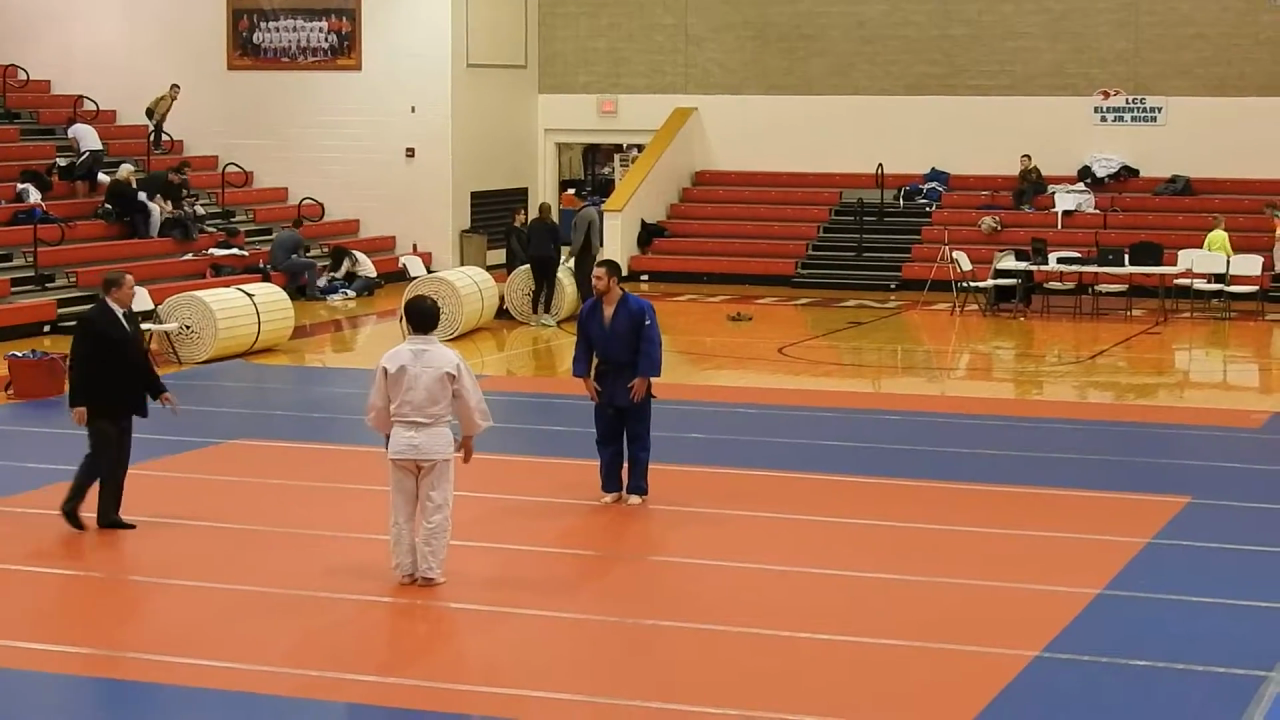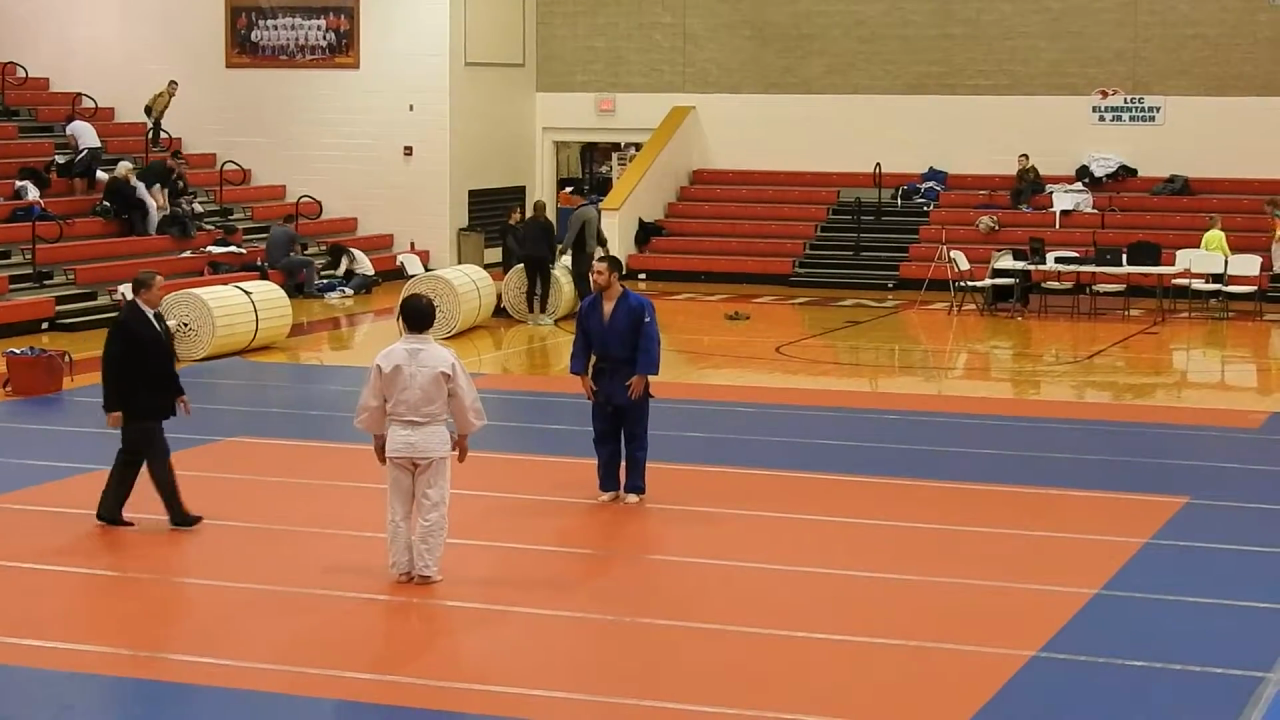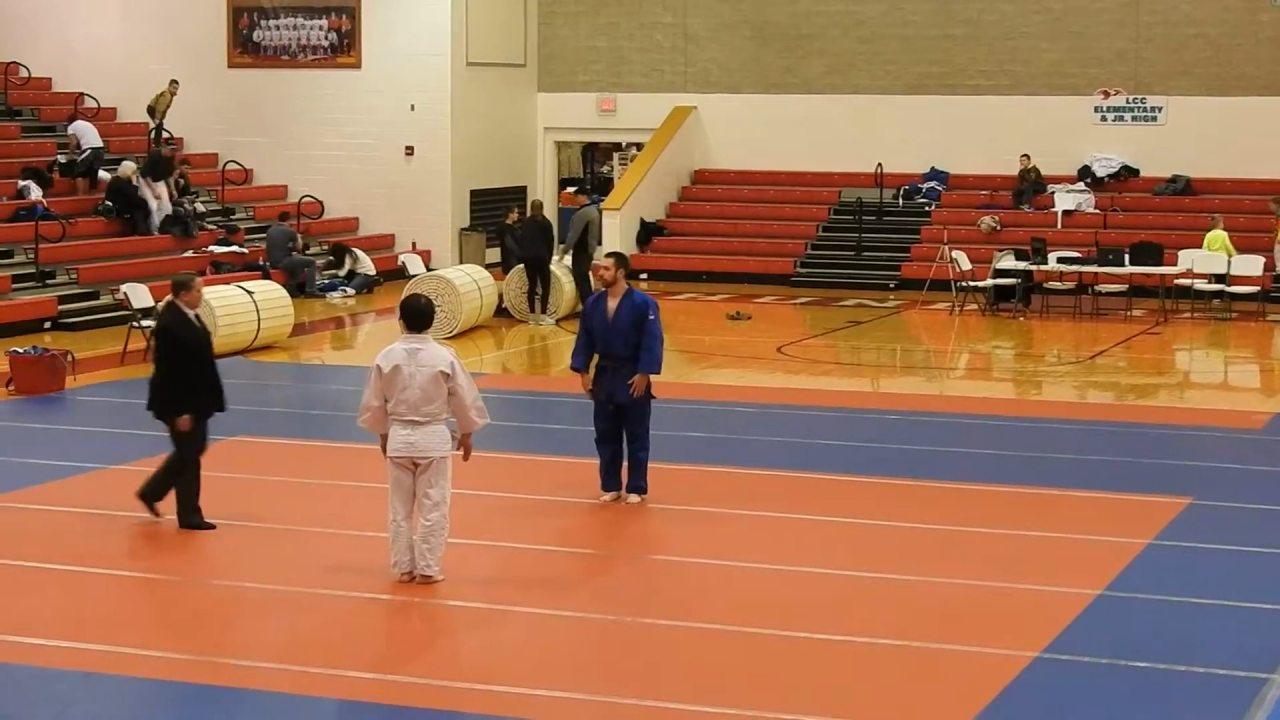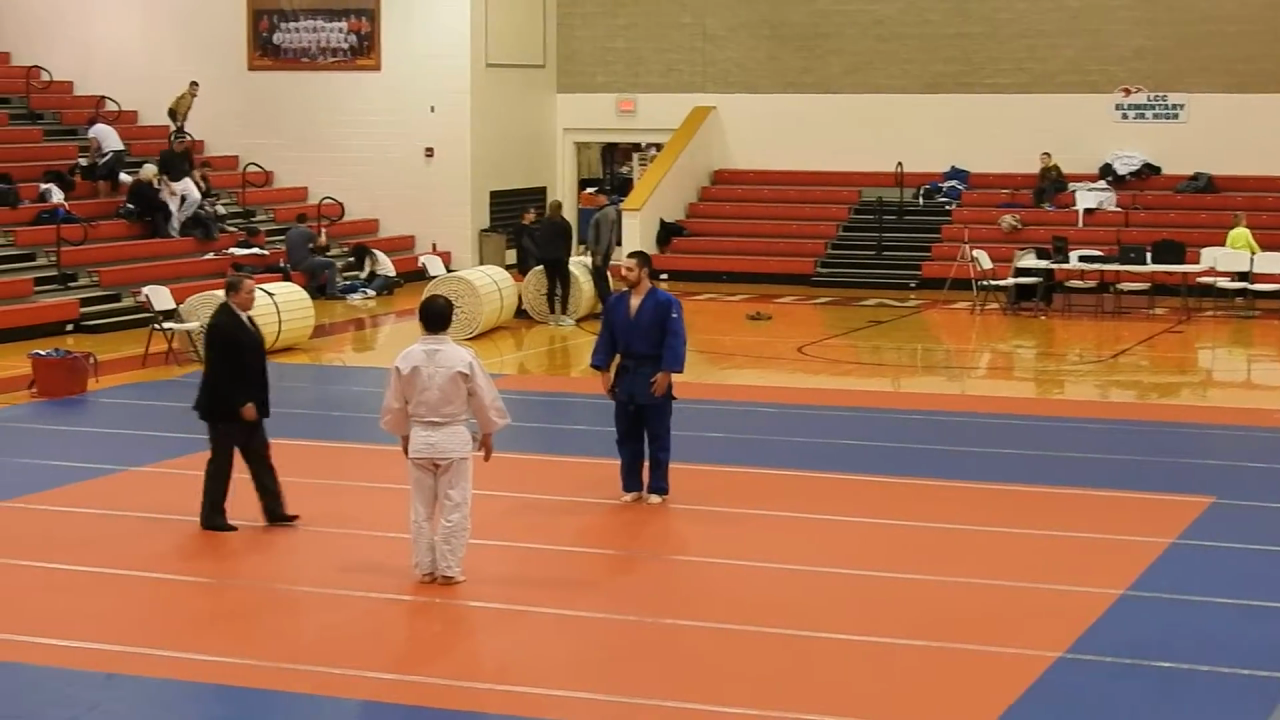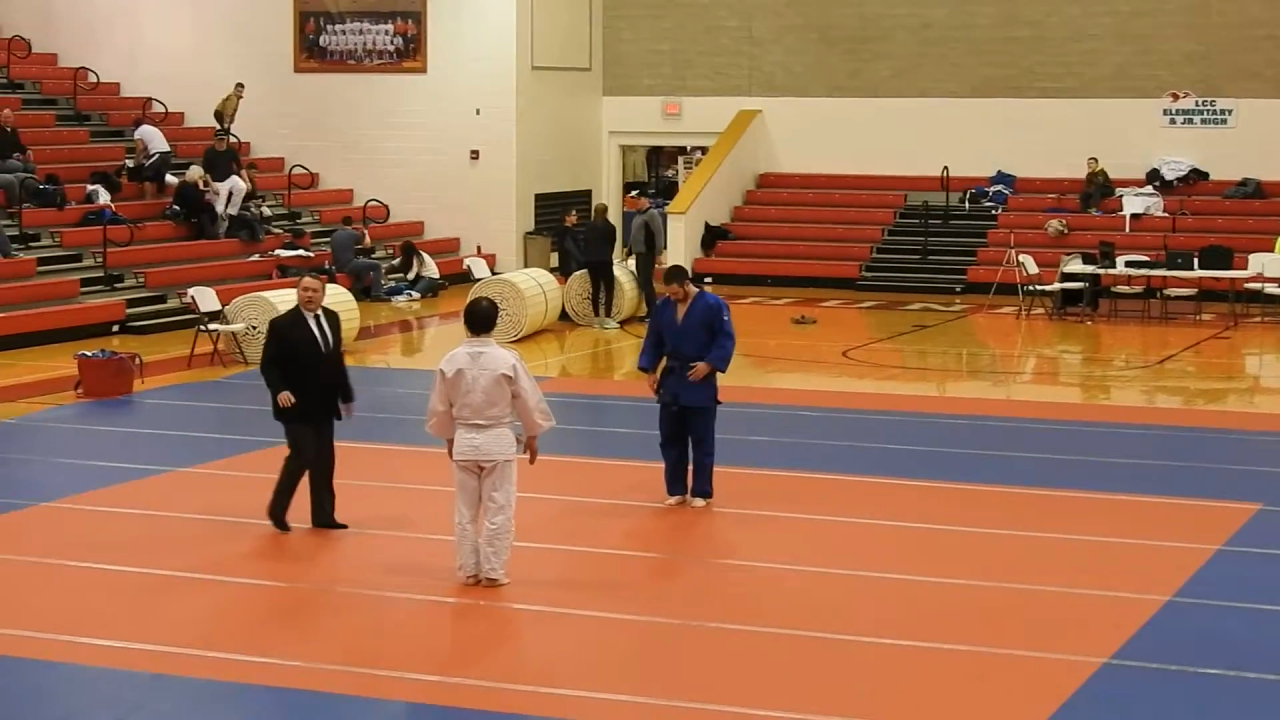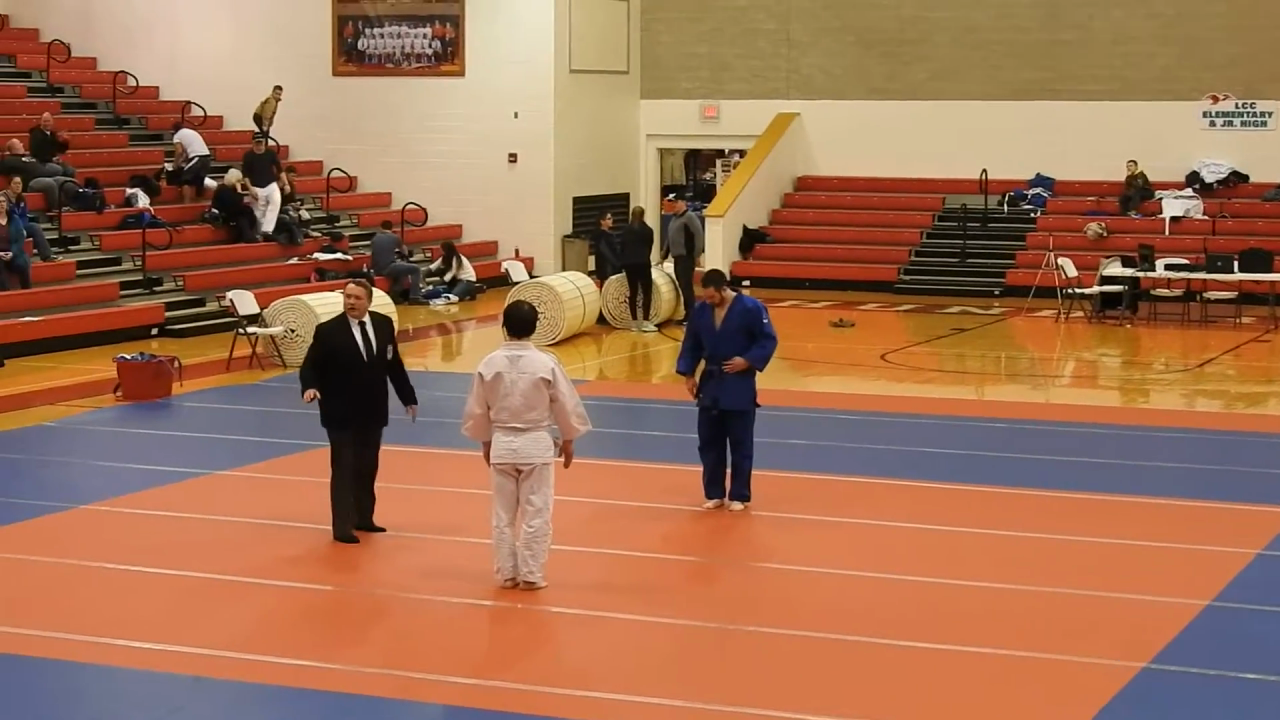
dt=0.3s
person 1, frame 1
left shoulder: (391, 358)
right shoulder: (450, 358)
left elbow: (378, 405)
right elbow: (469, 401)
left wrist: (389, 433)
right wrist: (468, 436)
left hip: (401, 440)
right hip: (436, 441)
left knee: (401, 511)
right knee: (435, 511)
left ankle: (406, 570)
right ankle: (429, 571)
person 1, frame 2
left shoulder: (386, 357)
right shoulder: (445, 357)
left elbow: (373, 402)
right elbow: (464, 400)
left wrist: (378, 436)
right wrist: (463, 435)
left hip: (397, 438)
right hip: (433, 439)
left knee: (398, 509)
right knee: (432, 509)
left ankle: (402, 568)
right ankle: (426, 569)
person 1, frame 3
left shoulder: (386, 357)
right shoulder: (444, 357)
left elbow: (374, 402)
right elbow: (464, 398)
left wrist: (383, 434)
right wrist: (466, 433)
left hip: (399, 438)
right hip: (434, 439)
left knee: (399, 508)
right knee: (433, 508)
left ankle: (404, 567)
right ankle: (427, 569)
person 1, frame 4
left shoulder: (405, 359)
right shoulder: (463, 357)
left elbow: (395, 404)
right elbow: (484, 398)
left wrist: (404, 435)
right wrist: (487, 432)
left hip: (419, 439)
right hip: (454, 439)
left knee: (421, 509)
right knee: (454, 508)
left ankle: (425, 568)
right ankle: (448, 569)
person 1, frame 5
left shoulder: (450, 361)
right shoulder: (507, 359)
left elbow: (440, 407)
right elbow: (528, 400)
left wrist: (449, 438)
right wrist: (531, 436)
left hip: (464, 441)
right hip: (498, 441)
left knee: (465, 512)
right knee: (498, 511)
left ankle: (468, 570)
right ankle: (492, 571)
person 1, frame 6
left shoulder: (488, 364)
right shoulder: (546, 363)
left elbow: (477, 409)
right elbow: (565, 404)
left wrist: (486, 441)
right wrist: (568, 439)
left hip: (501, 444)
right hip: (536, 444)
left knee: (503, 514)
right knee: (536, 514)
left ankle: (507, 573)
right ankle: (531, 575)
person 2, frame 1
left shoulder: (129, 317)
right shoulder: (92, 320)
left elbow: (140, 357)
right elbow: (79, 364)
left wrist: (158, 390)
right wrist: (79, 402)
left hip: (123, 402)
right hip: (100, 403)
left knee: (119, 459)
right knee: (101, 456)
left ankle: (108, 514)
right ankle: (71, 505)
person 2, frame 2
left shoulder: (155, 317)
right shoulder: (125, 322)
left elbow: (165, 360)
right elbow: (111, 366)
left wrist: (177, 391)
right wrist: (114, 406)
left hip: (151, 401)
right hip: (135, 403)
left knee: (132, 454)
right knee: (158, 455)
left ankle: (109, 510)
right ankle: (178, 514)
person 2, frame 3
left shoulder: (187, 315)
right shoulder: (169, 324)
right elbow: (166, 371)
left wrist: (209, 394)
right wrist: (179, 410)
left hip: (194, 399)
right hip: (181, 403)
left knee: (192, 450)
right knee: (190, 455)
left ankle: (151, 491)
right ankle: (189, 515)
person 2, frame 4
left shoulder: (242, 318)
right shoulder: (221, 324)
right elbow: (218, 371)
right wrist: (240, 402)
left hip: (248, 403)
right hip: (226, 406)
left knee: (259, 454)
right knee: (222, 458)
left ankle: (274, 509)
right ankle: (212, 516)
person 2, frame 5
left shoulder: (331, 318)
right shoulder: (282, 324)
left elbow: (337, 360)
right elbow: (269, 364)
left wrist: (346, 395)
right wrist: (279, 390)
left hip: (324, 404)
right hip: (297, 405)
left knee: (324, 459)
right knee: (302, 456)
left ankle: (323, 515)
right ankle: (278, 508)
person 2, frame 6
left shoulder: (384, 324)
right shoulder: (328, 331)
left elbow: (394, 364)
right elbow: (310, 367)
left wrist: (408, 397)
right wrist: (310, 387)
left hip: (373, 410)
right hip: (340, 413)
left knee: (368, 465)
right knee: (344, 468)
left ankle: (363, 517)
right ankle: (342, 526)
person 3, frame 1
left shoulder: (639, 308)
right shoulder: (588, 309)
left elbow: (651, 345)
right elbow: (583, 346)
left wrist: (643, 378)
right wrist: (586, 377)
left hip: (633, 382)
right hip: (604, 380)
left knee: (637, 439)
right knee: (606, 438)
left ankle: (636, 490)
right ankle: (612, 488)
person 3, frame 2
left shoulder: (639, 305)
right shoulder: (588, 306)
left elbow: (649, 343)
right elbow: (581, 343)
left wrist: (641, 375)
right wrist: (583, 374)
left hip: (631, 379)
right hip: (601, 377)
left knee: (634, 437)
right knee: (604, 436)
left ankle: (633, 489)
right ankle: (609, 486)
person 3, frame 3
left shoulder: (643, 303)
right shoulder: (593, 304)
left elbow: (653, 341)
right elbow: (585, 340)
left wrist: (644, 374)
right wrist: (583, 372)
left hip: (632, 378)
right hip: (604, 376)
left knee: (636, 437)
right knee: (606, 436)
left ankle: (635, 489)
right ankle: (611, 486)
person 3, frame 4
left shoulder: (666, 302)
right shoulder: (616, 302)
left elbow: (675, 340)
right elbow: (607, 338)
left wrist: (666, 372)
right wrist: (604, 370)
left hip: (654, 377)
right hip: (625, 376)
left knee: (658, 437)
right knee: (627, 436)
left ankle: (657, 489)
right ankle: (632, 487)
person 3, frame 5
left shoulder: (713, 305)
right shoulder: (663, 306)
left elbow: (726, 340)
right elbow: (653, 340)
left wrist: (709, 364)
right wrist: (651, 370)
left hip: (700, 379)
right hip: (671, 378)
left knee: (702, 441)
right knee: (671, 439)
left ankle: (701, 492)
right ankle: (676, 490)
person 3, frame 6
left shoulder: (751, 308)
right shoulder: (700, 310)
left elbow: (768, 339)
right elbow: (691, 343)
left wrist: (748, 361)
right wrist: (689, 373)
left hip: (739, 384)
right hip: (710, 382)
left knee: (740, 444)
right knee: (709, 442)
left ankle: (739, 496)
right ankle: (714, 494)
